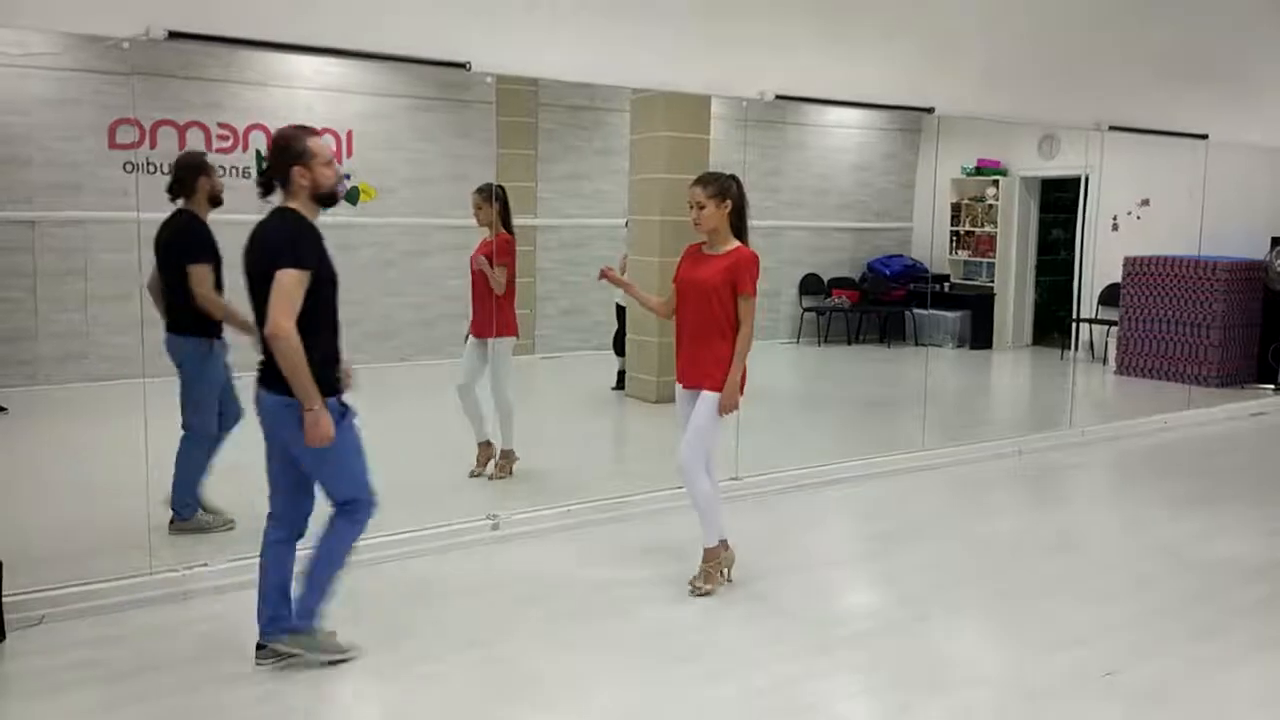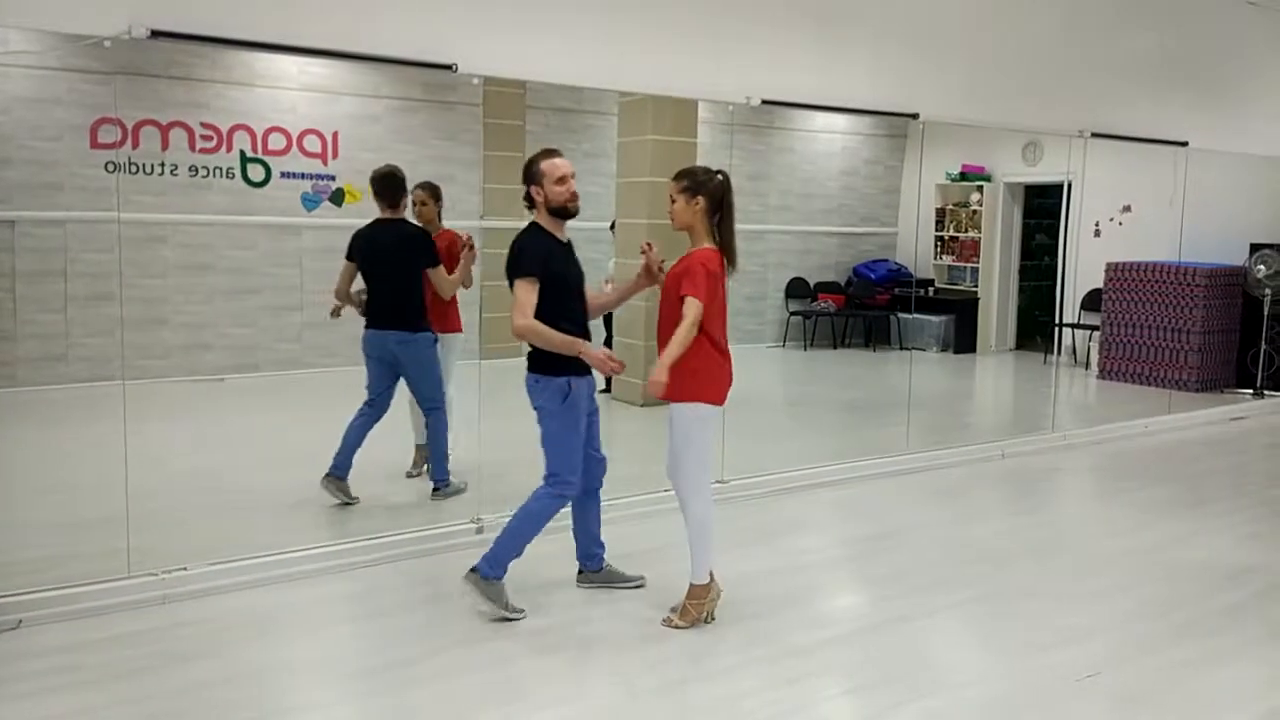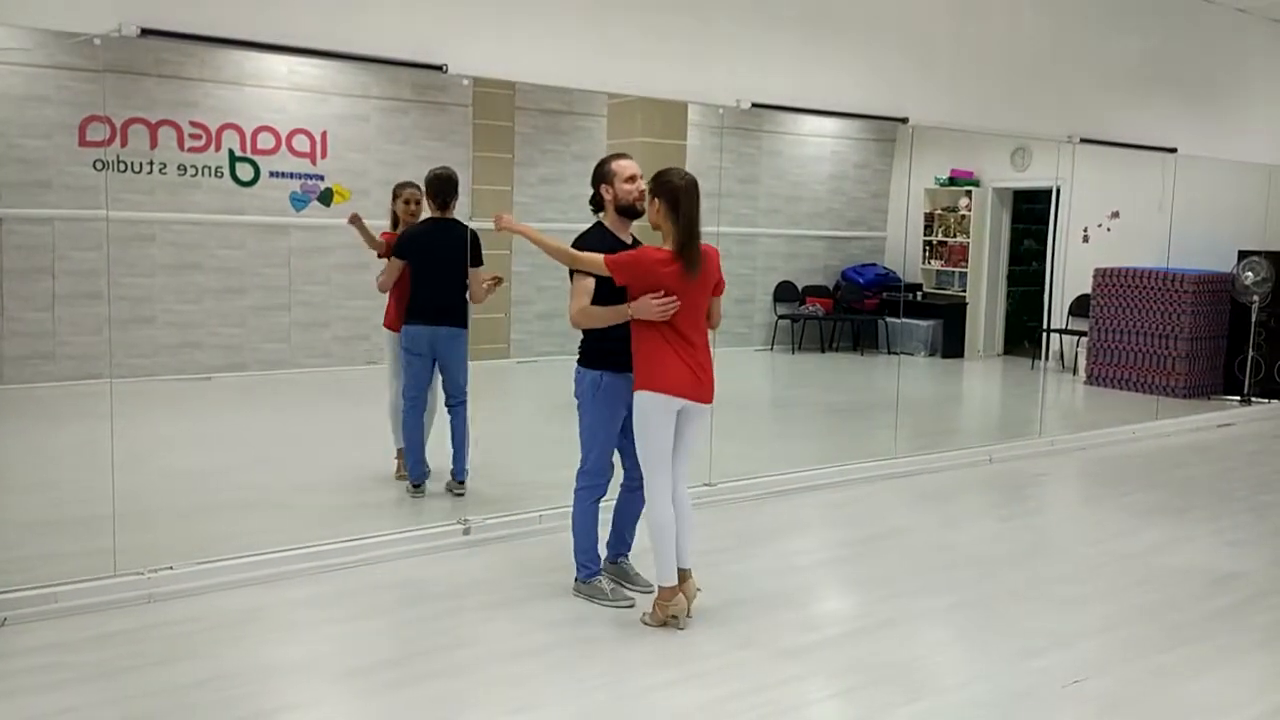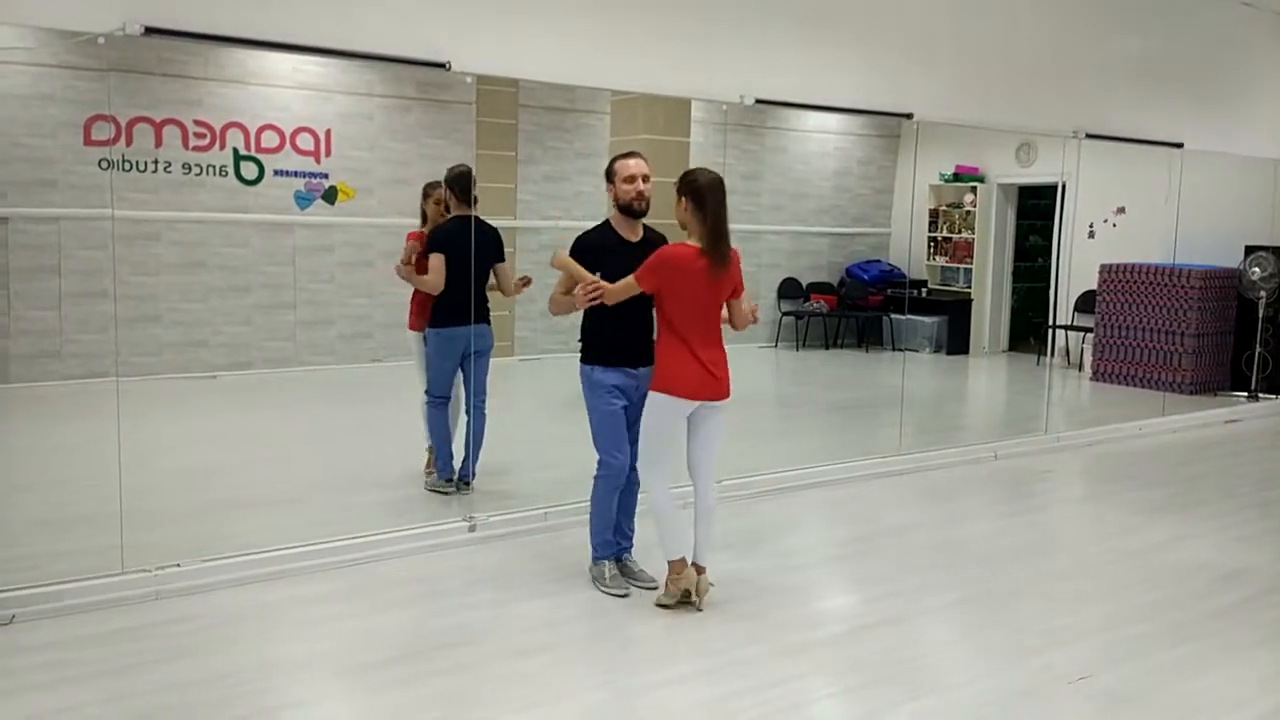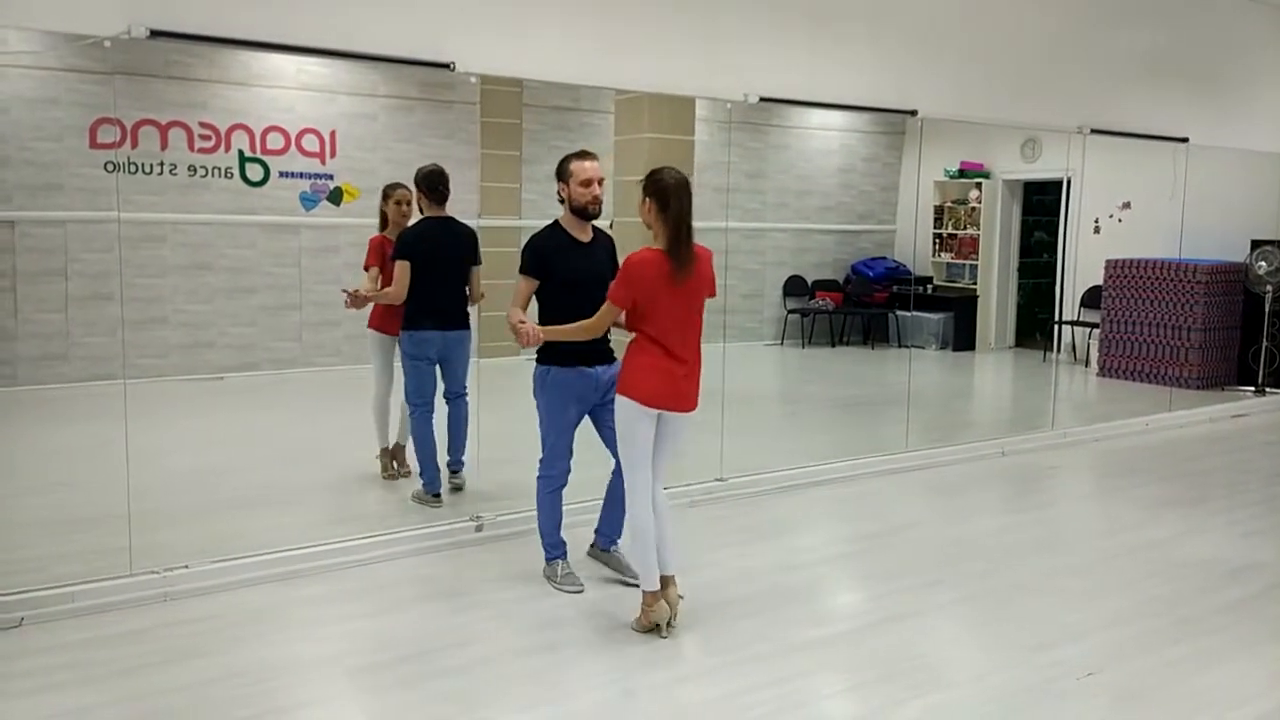
dt=1s
person 1, frame 1
left shoulder: (269, 230)
right shoulder: (299, 234)
right elbow: (281, 326)
right wrist: (315, 406)
left hip: (277, 395)
right hip: (301, 402)
left knee: (287, 514)
right knee: (355, 505)
left ankle: (275, 635)
right ankle: (300, 624)
person 1, frame 2
left shoulder: (562, 243)
right shoulder: (531, 246)
left elbow: (584, 307)
right elbow: (523, 323)
left wrist: (637, 284)
right wrist: (584, 348)
left hip: (576, 378)
right hip: (555, 381)
left knee: (590, 470)
right knee: (563, 481)
left ankle: (592, 564)
right ankle: (489, 570)
person 1, frame 3
left shoulder: (635, 246)
right shoulder: (590, 244)
right elbow: (579, 316)
left wrist: (670, 309)
right wrist: (632, 309)
left hip: (636, 375)
right hip: (600, 376)
left knee: (640, 473)
right knee: (595, 476)
left ankle: (617, 557)
right ankle: (587, 574)
person 1, frame 4
left shoulder: (658, 244)
right shoulder: (591, 243)
right elbow: (555, 304)
right wrist: (576, 299)
left hip: (645, 370)
right hip: (603, 371)
left knee: (634, 466)
right knee: (614, 462)
left ankle: (622, 554)
right ankle: (601, 556)
person 1, frame 5
left shoulder: (606, 243)
right shoulder: (543, 245)
right elbow: (517, 308)
right wrist: (521, 325)
left hip: (606, 370)
right hip: (559, 374)
right knee: (555, 469)
left ankle: (605, 543)
right ankle: (554, 559)
person 2, frame 1
left shoulder: (742, 259)
right shoulder: (691, 255)
left elbow: (746, 326)
right elbow: (668, 309)
left wrist: (734, 381)
right wrist: (625, 286)
left hip: (717, 378)
right hip: (687, 374)
left knee: (689, 461)
right knee: (699, 465)
left ankle: (716, 547)
right ankle: (716, 549)
person 2, frame 2
left shoulder: (700, 261)
right shoulder: (696, 257)
left elbow: (690, 322)
left wrist: (662, 364)
right wrist: (658, 274)
left hip: (696, 384)
right hip: (688, 383)
left knee: (692, 483)
right knee: (680, 475)
left ankle: (702, 590)
right ankle: (704, 576)
person 2, frame 3
left shoulder: (644, 261)
right shoulder: (710, 258)
left elbow: (571, 258)
left wrist: (519, 228)
left hip: (658, 386)
right hip: (699, 387)
left knee: (656, 486)
right knee: (676, 480)
left ankle: (668, 593)
right ankle: (683, 576)
person 2, frame 4
left shoulder: (668, 257)
right shoulder: (729, 259)
left elbow: (612, 295)
right elbow: (739, 321)
left wrist: (572, 269)
right wrist: (748, 316)
left hip: (674, 383)
right hip: (715, 383)
left knee: (652, 471)
right knee: (704, 476)
left ankle: (678, 566)
right ankle: (699, 574)
person 2, frame 5
left shoulder: (638, 265)
right shoulder: (703, 259)
left elbow: (595, 327)
left wrist: (541, 332)
left hip: (642, 386)
right hip: (683, 390)
left knee: (637, 490)
right knee: (653, 485)
left ankle: (651, 600)
right ankle: (667, 581)
person 3, frame 1
left shoulder: (175, 226)
right shoulder: (193, 230)
left elbow: (155, 287)
right elbow: (206, 297)
right wrist: (251, 329)
left hip: (193, 338)
right hip: (198, 342)
left knee: (228, 414)
right knee: (200, 426)
left ankle: (189, 494)
right ankle: (183, 513)
person 3, frame 2
left shoulder: (362, 237)
right shoulder: (418, 237)
left elbow: (341, 292)
right elbow: (446, 290)
left wrist: (359, 303)
right wrist: (465, 263)
left hip: (375, 334)
right hip: (413, 336)
left knee: (374, 405)
right knee: (433, 407)
left ankle: (337, 473)
right ankle: (441, 481)
person 3, frame 3
left shoulder: (411, 235)
right shoulder: (468, 237)
left elbow: (384, 284)
right elbow: (475, 295)
left wrist: (381, 277)
right wrist: (490, 286)
left hip: (416, 329)
right hip: (453, 331)
left knee: (414, 404)
right knee: (456, 404)
left ankle: (416, 479)
right ankle: (458, 477)
person 3, frame 4
left shoulder: (439, 234)
right shoulder: (491, 234)
left elbow: (435, 284)
right elbow: (506, 289)
left wrist: (408, 275)
right wrist: (519, 286)
left hip: (445, 330)
right hip: (480, 329)
left knee: (438, 400)
right knee: (476, 404)
left ankle: (445, 473)
right ankle: (466, 476)
person 3, frame 5
left shoulder: (409, 237)
right shoulder: (467, 235)
left elbow: (397, 295)
right elbow: (475, 294)
left wrist: (367, 298)
right wrist: (475, 298)
left hip: (419, 334)
right hip: (457, 332)
left knee: (421, 409)
right knee: (457, 396)
left ankle: (431, 488)
right ankle: (456, 468)
person 4, frame 1
left shoulder: (504, 241)
right shoulder: (485, 242)
left elbow: (500, 288)
left wrist: (485, 266)
right wrist: (472, 323)
left hip: (500, 329)
right hip: (480, 329)
left knee: (499, 390)
right knee: (465, 385)
left ankle: (507, 452)
right ankle: (485, 445)
person 4, frame 2
left shoulder: (451, 239)
left elbow: (465, 283)
left wrist: (466, 256)
left hip: (445, 325)
left knee: (439, 389)
right knee: (415, 390)
right ankle: (421, 448)
person 4, frame 3
right shoulder: (389, 239)
right elbow: (376, 246)
right wrist: (360, 226)
right hip: (398, 324)
left knee: (430, 391)
right knee: (398, 391)
right ankle: (402, 453)
person 4, frame 4
right shoulder: (416, 238)
right wrist: (406, 259)
right hip: (422, 322)
left knee: (454, 388)
right knee: (430, 388)
right ankle: (432, 450)
person 4, frame 5
right shoulder: (378, 243)
right elbow: (372, 280)
right wrist: (363, 296)
right hip: (383, 324)
right knee: (383, 388)
left ankle: (400, 445)
right ankle: (385, 451)
